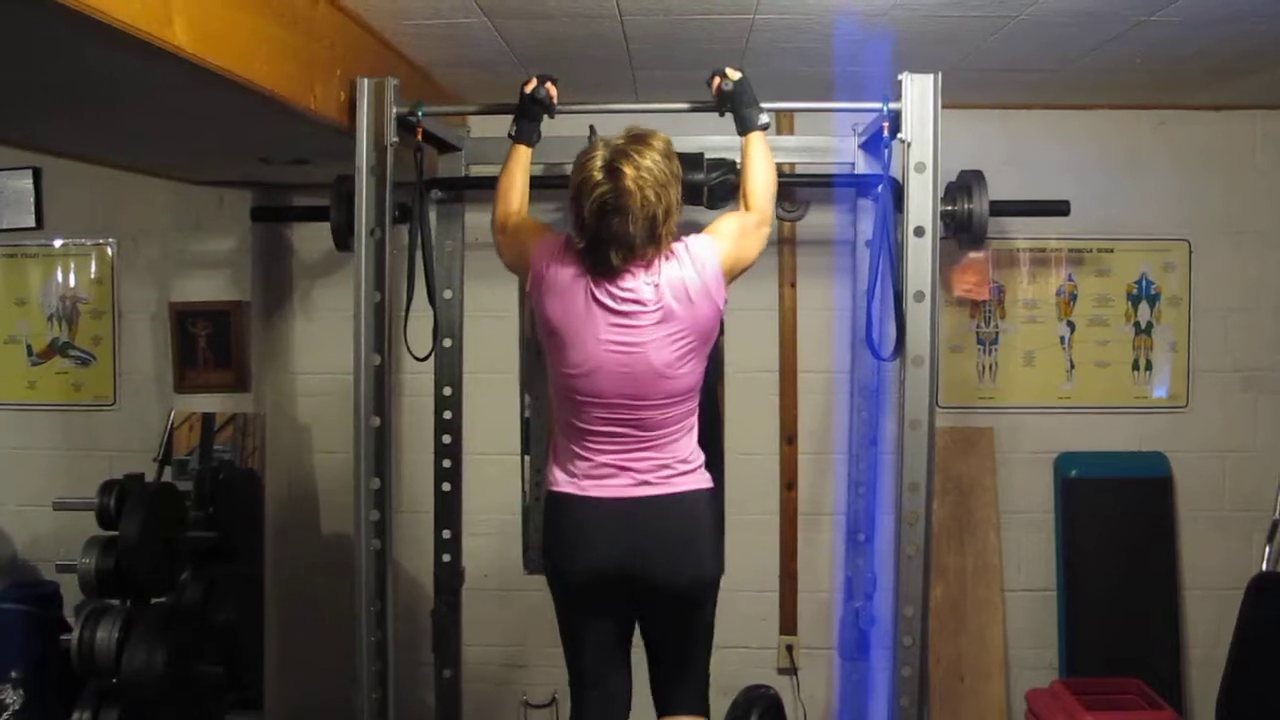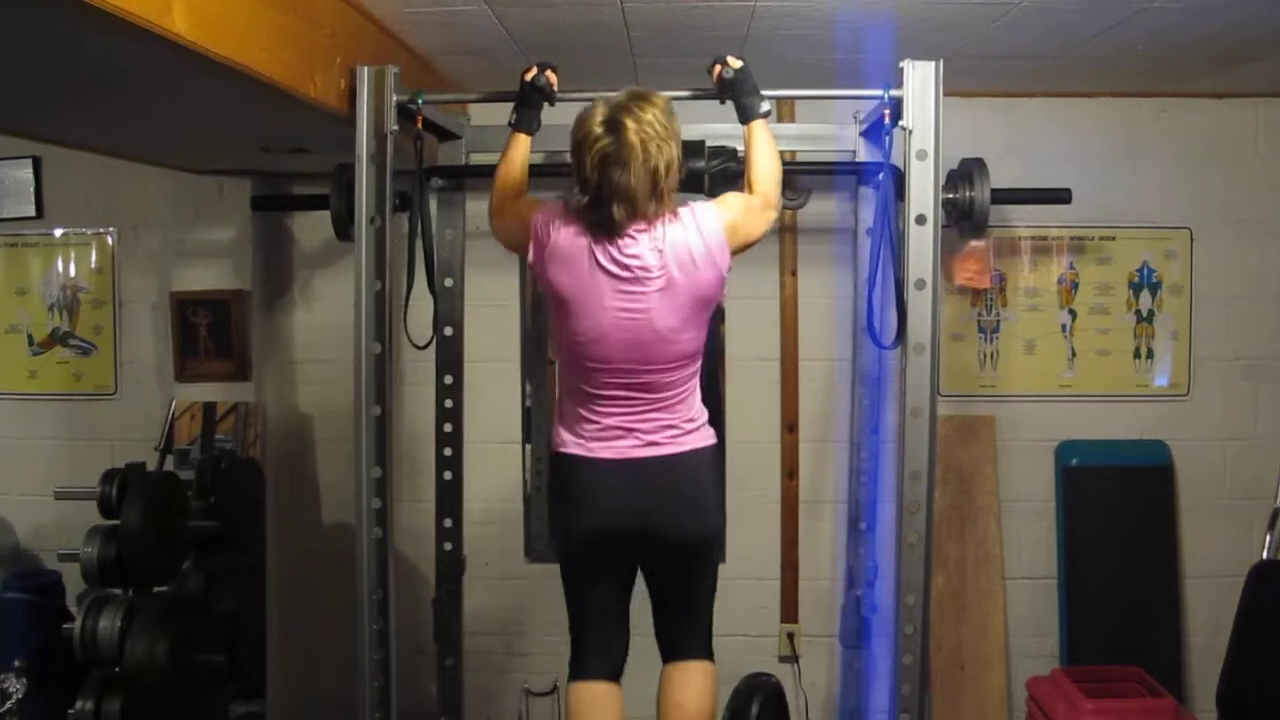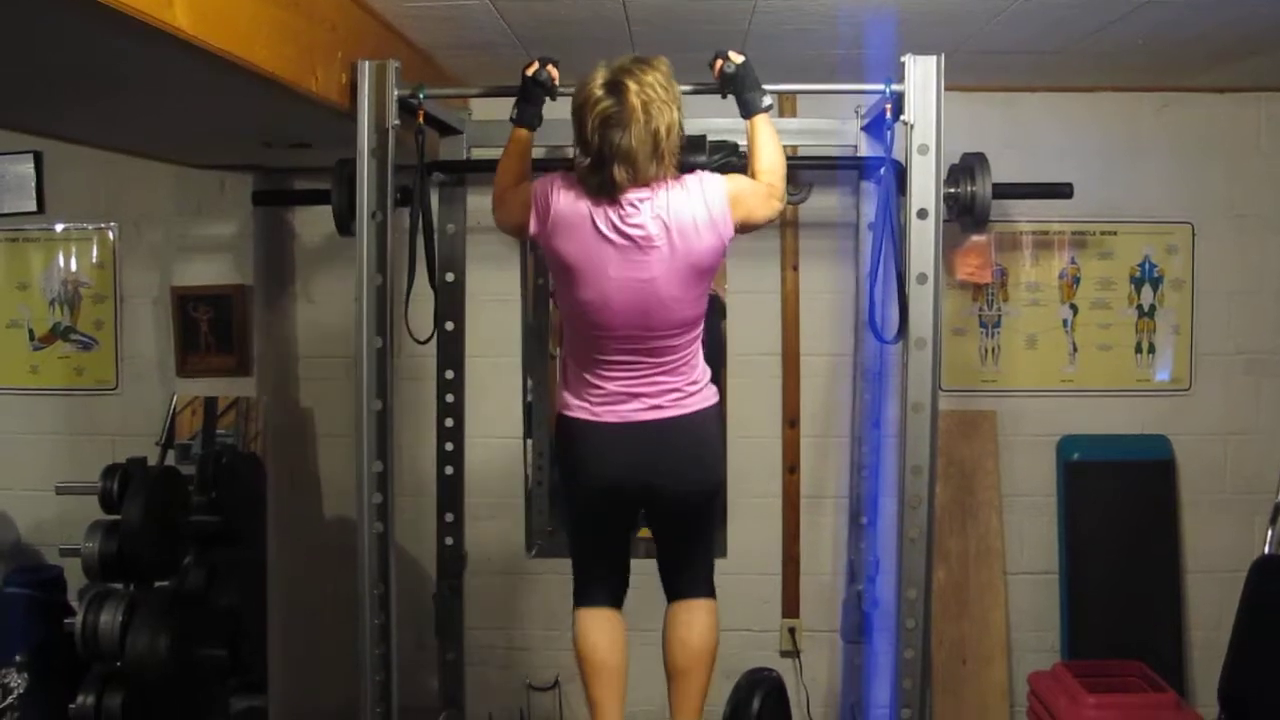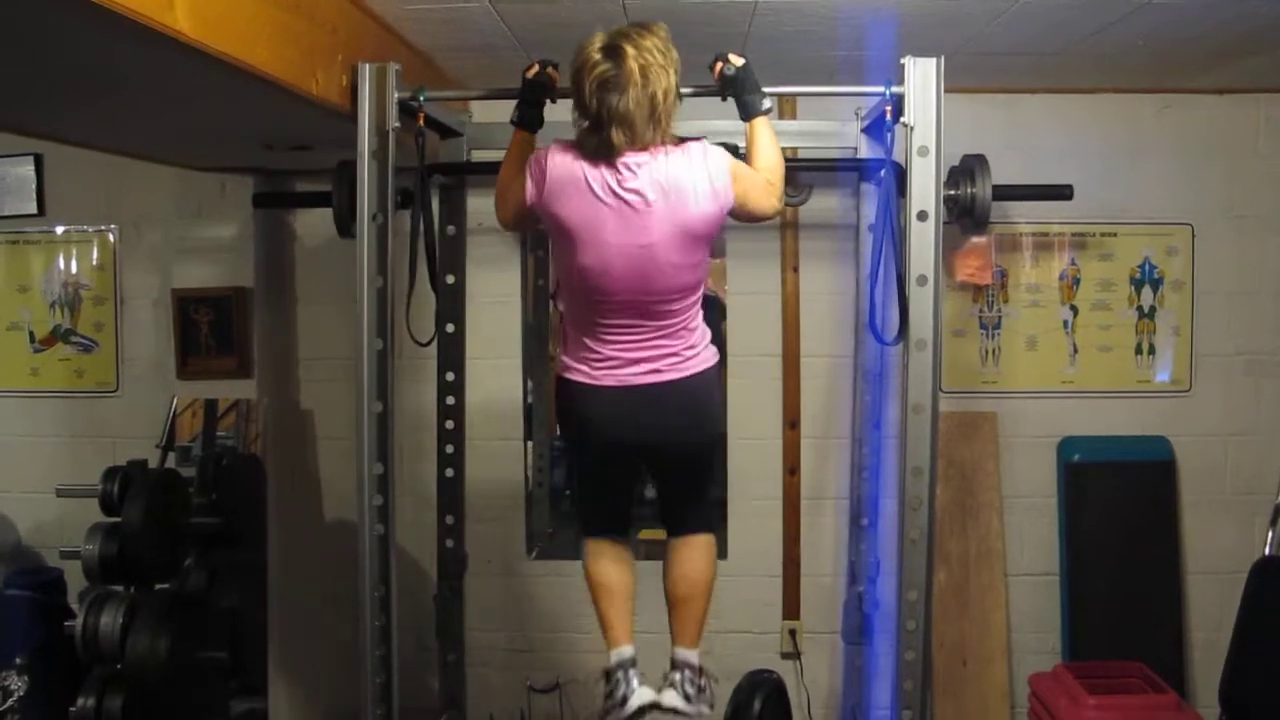
dt=0.2s
person 1, frame 1
left shoulder: (554, 277)
right shoulder: (699, 273)
left elbow: (506, 224)
right elbow: (758, 216)
left wrist: (525, 130)
right wrist: (750, 119)
left hip: (580, 524)
right hip: (680, 522)
person 1, frame 2
left shoulder: (556, 241)
right shoulder: (702, 237)
left elbow: (502, 212)
right elbow: (766, 201)
left wrist: (524, 117)
right wrist: (752, 106)
left hip: (585, 481)
right hip: (683, 478)
left knee: (594, 653)
right knee: (688, 645)
person 1, frame 3
left shoulder: (558, 207)
right shoulder: (705, 203)
left elbow: (504, 207)
right elbow: (772, 193)
left wrist: (525, 115)
right wrist: (753, 101)
left hip: (589, 439)
right hip: (688, 435)
left knee: (597, 588)
right knee: (690, 585)
person 1, frame 4
left shoulder: (554, 172)
right shoulder: (704, 171)
left elbow: (508, 210)
right elbow: (769, 195)
left wrist: (526, 117)
right wrist: (753, 104)
left hip: (589, 397)
right hip: (687, 393)
left knee: (603, 524)
right knee: (691, 523)
